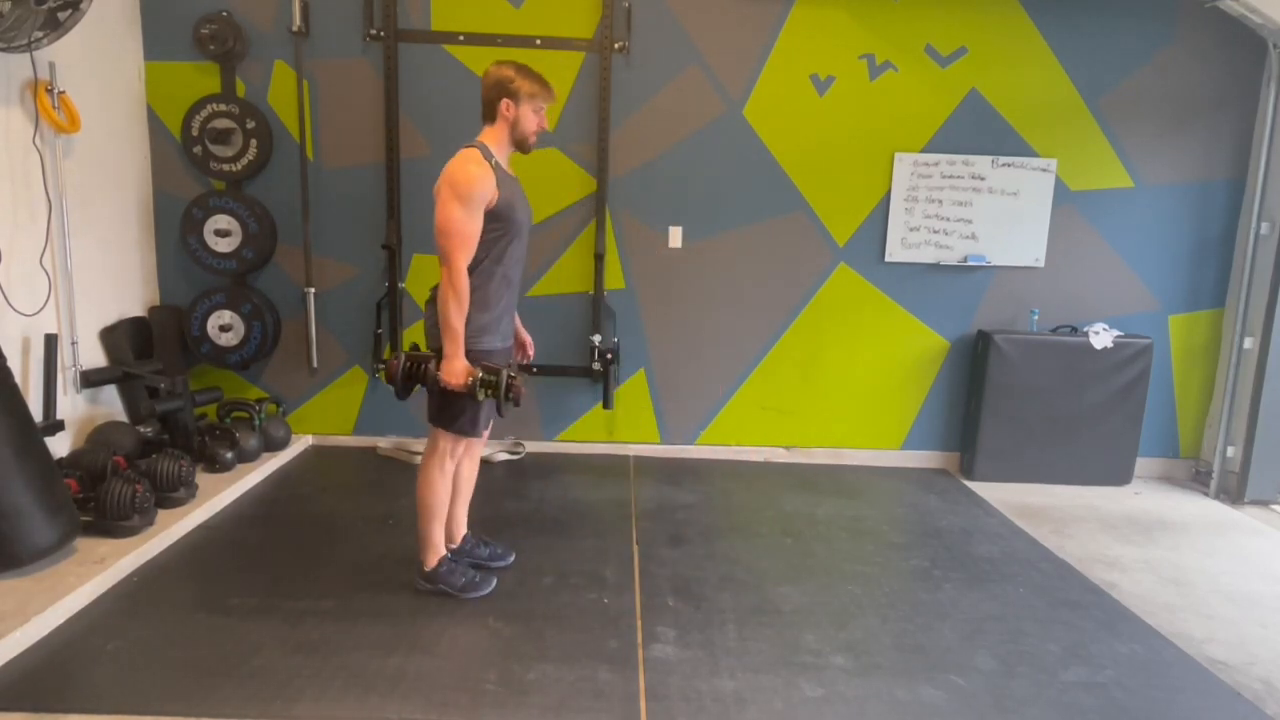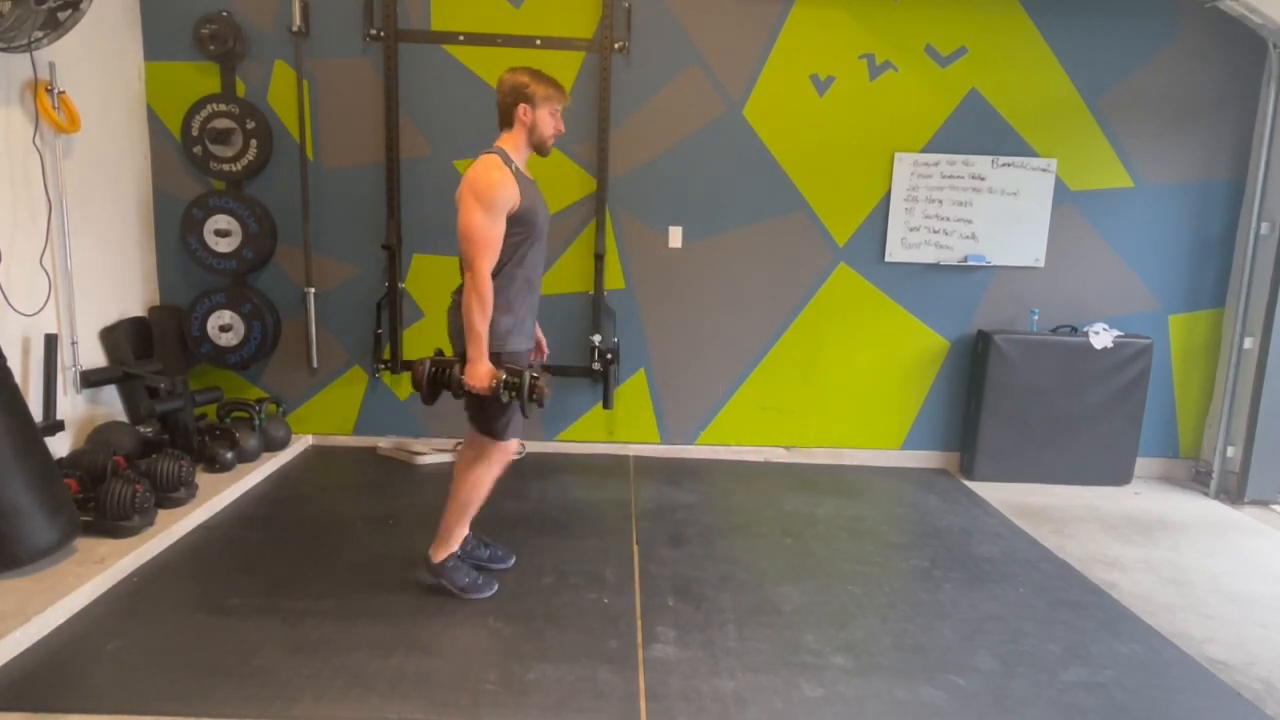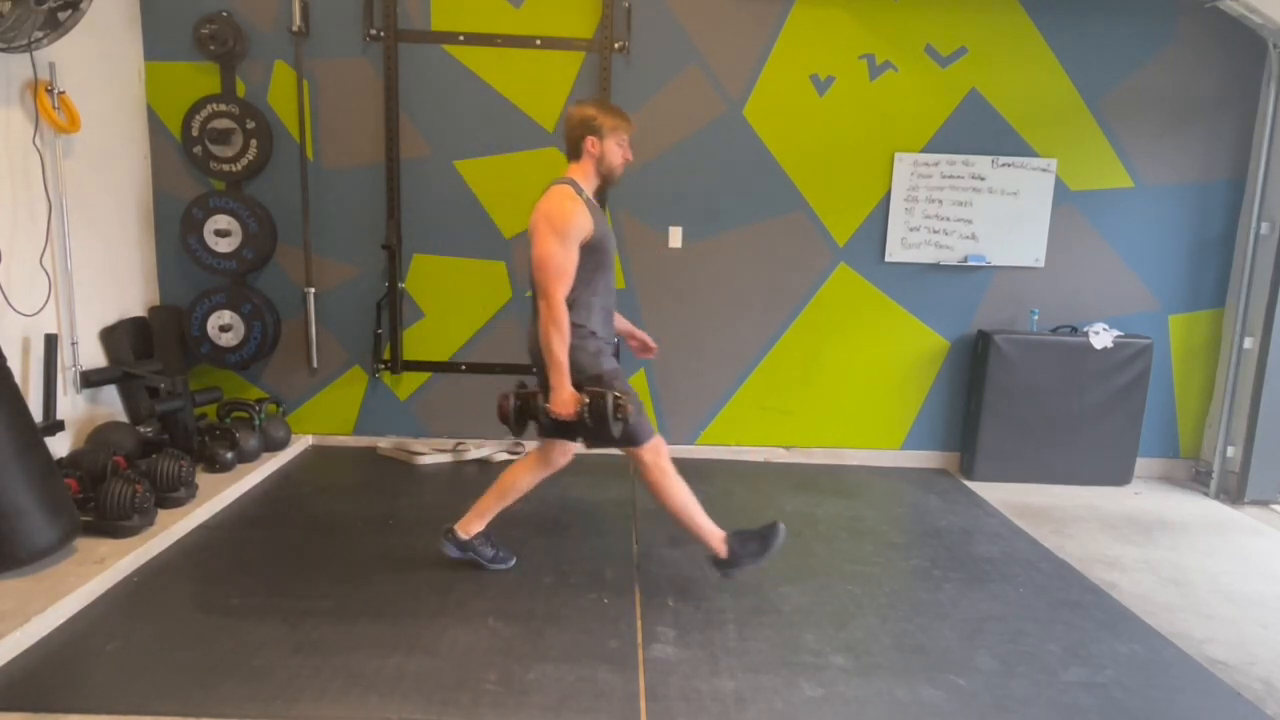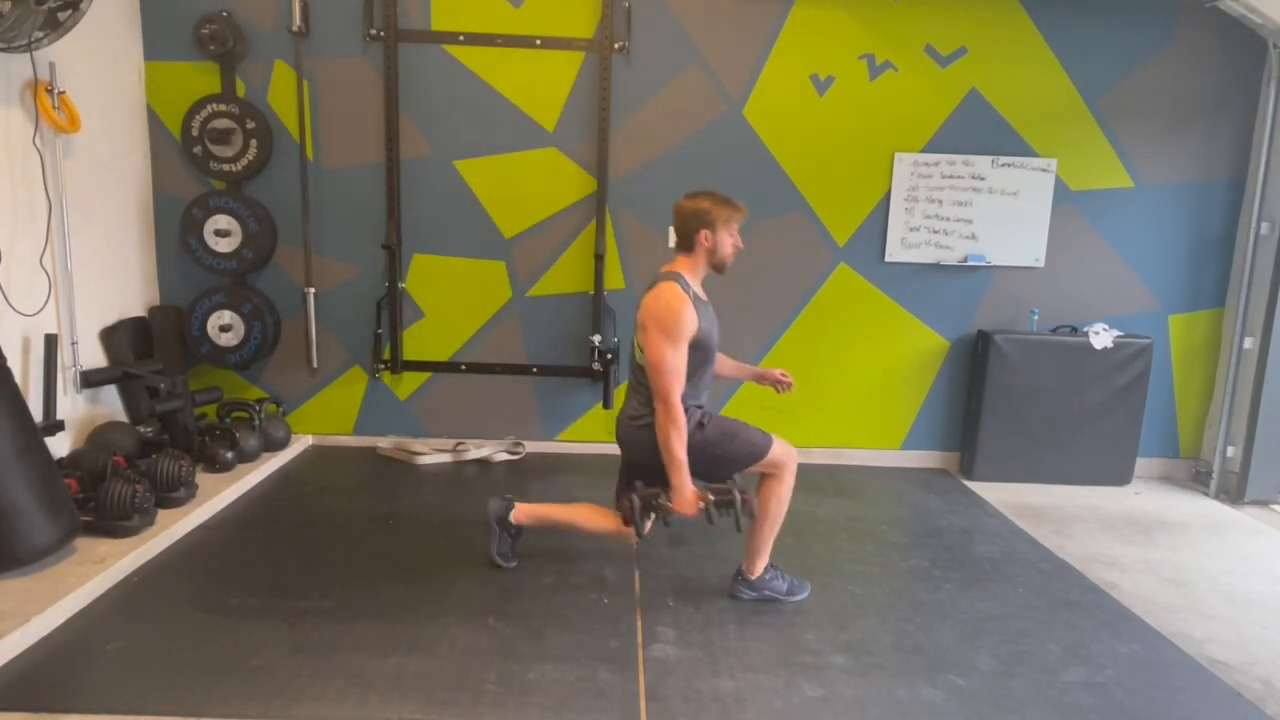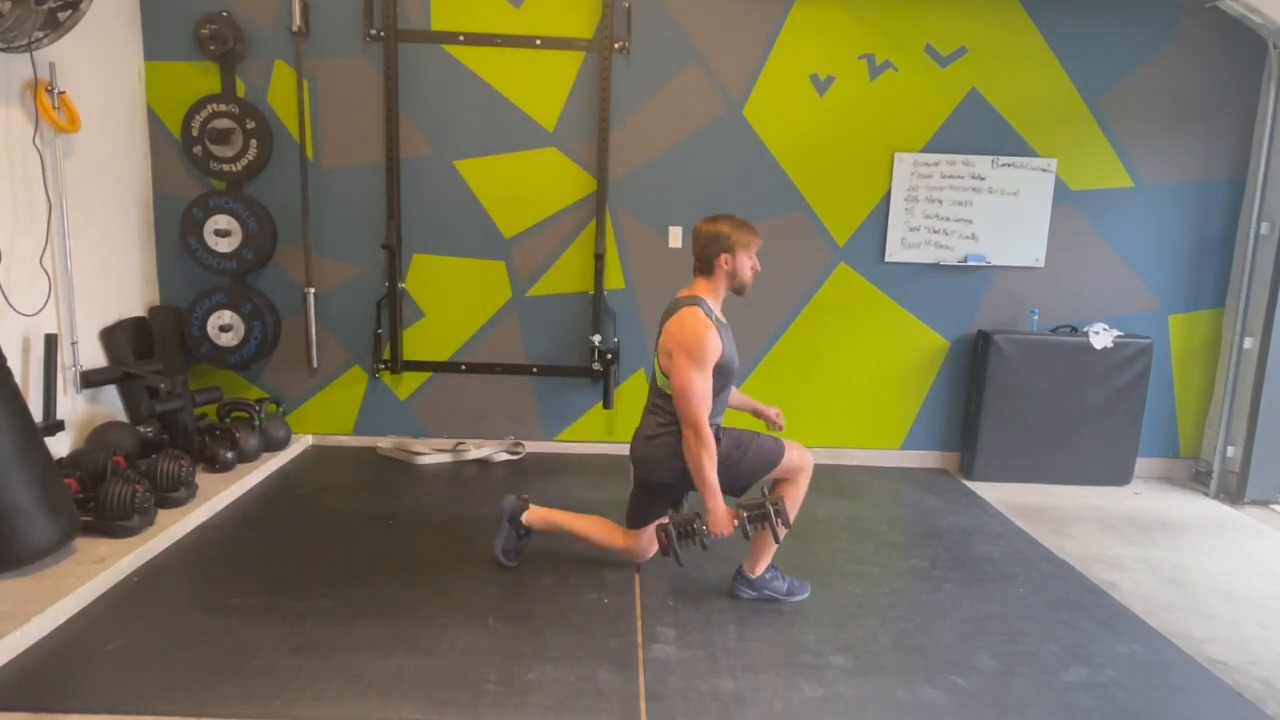
dt=0.4s
person 1, frame 1
left shoulder: (498, 171)
right shoulder: (470, 171)
right elbow: (455, 269)
left wrist: (513, 326)
right wrist: (453, 352)
left hip: (490, 334)
right hip: (467, 337)
left knee: (474, 439)
right knee: (448, 445)
left ankle: (457, 539)
right ankle: (434, 564)
person 1, frame 2
left shoulder: (516, 174)
right shoulder: (492, 176)
right elbow: (478, 274)
left wrist: (531, 327)
right wrist: (477, 356)
left hip: (509, 334)
right hip: (491, 338)
left knee: (485, 442)
right knee: (499, 448)
left ankle: (459, 540)
right ankle: (441, 556)
person 1, frame 3
left shoulder: (581, 202)
right shoulder: (563, 206)
right elbow: (552, 302)
left wrist: (624, 327)
right wrist: (560, 383)
left hip: (583, 350)
right hip: (578, 357)
left knee: (553, 455)
right knee: (651, 452)
left ankle: (466, 534)
right ankle: (724, 549)
person 1, frame 4
left shoulder: (685, 287)
right shoulder: (671, 303)
right elbow: (668, 403)
left wrist: (756, 372)
right wrist: (681, 483)
left hip: (648, 425)
right hip: (663, 428)
left knee: (629, 527)
right knee: (783, 460)
left ankle: (514, 516)
right ankle: (755, 574)
person 1, frame 5
left shoulder: (696, 308)
right shoulder: (696, 329)
right elbow: (695, 428)
left wrist: (755, 407)
right wrist: (714, 504)
left hip: (661, 446)
right hip: (677, 450)
left knee: (637, 547)
right knee: (799, 463)
left ankle: (524, 517)
right ankle: (756, 574)
